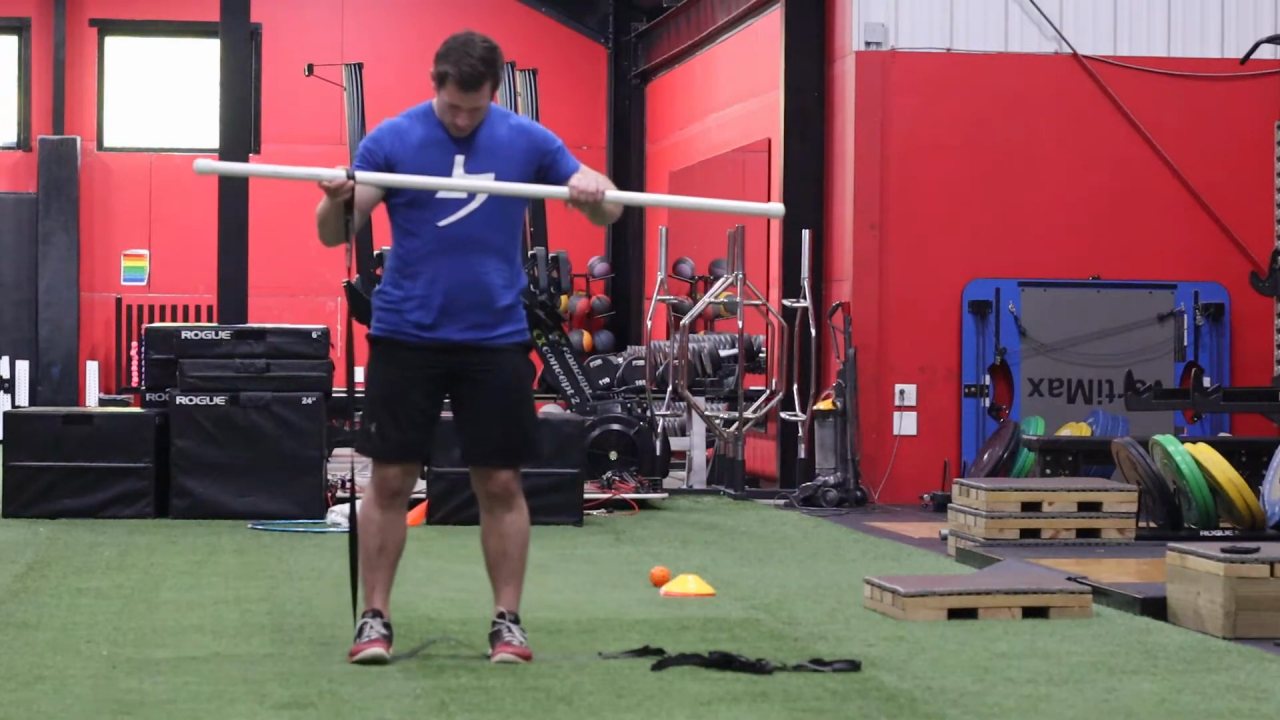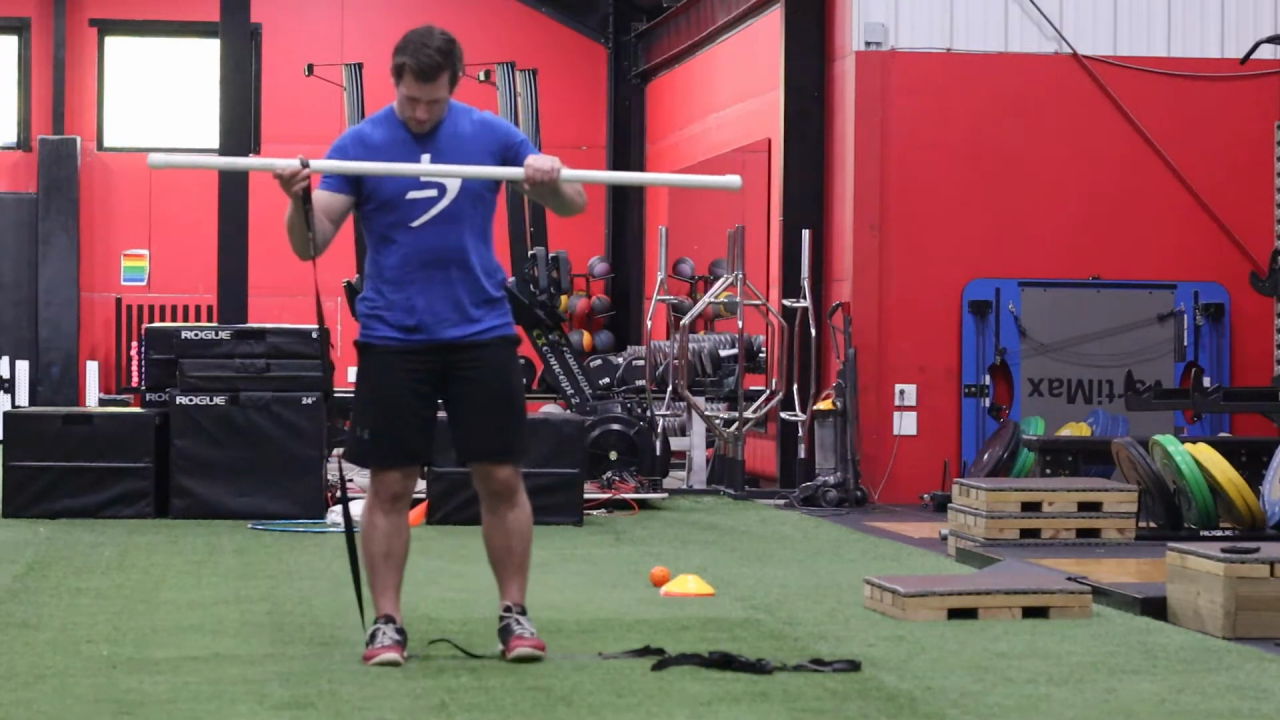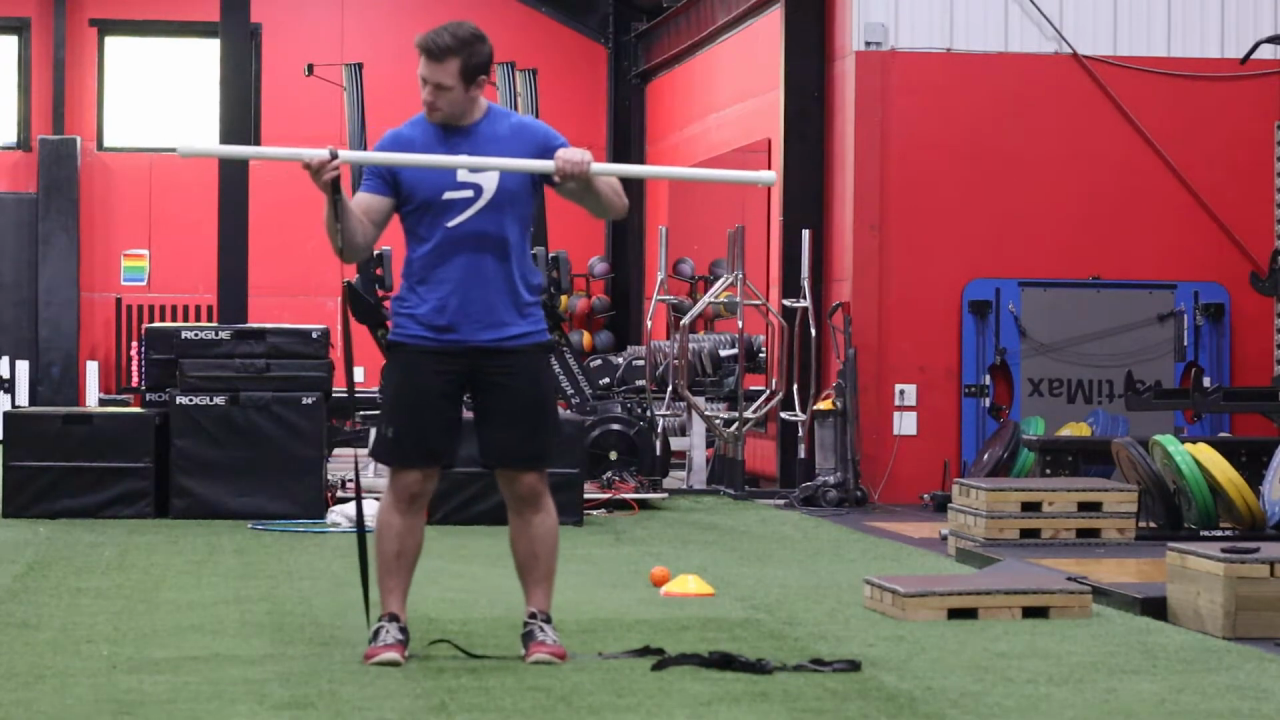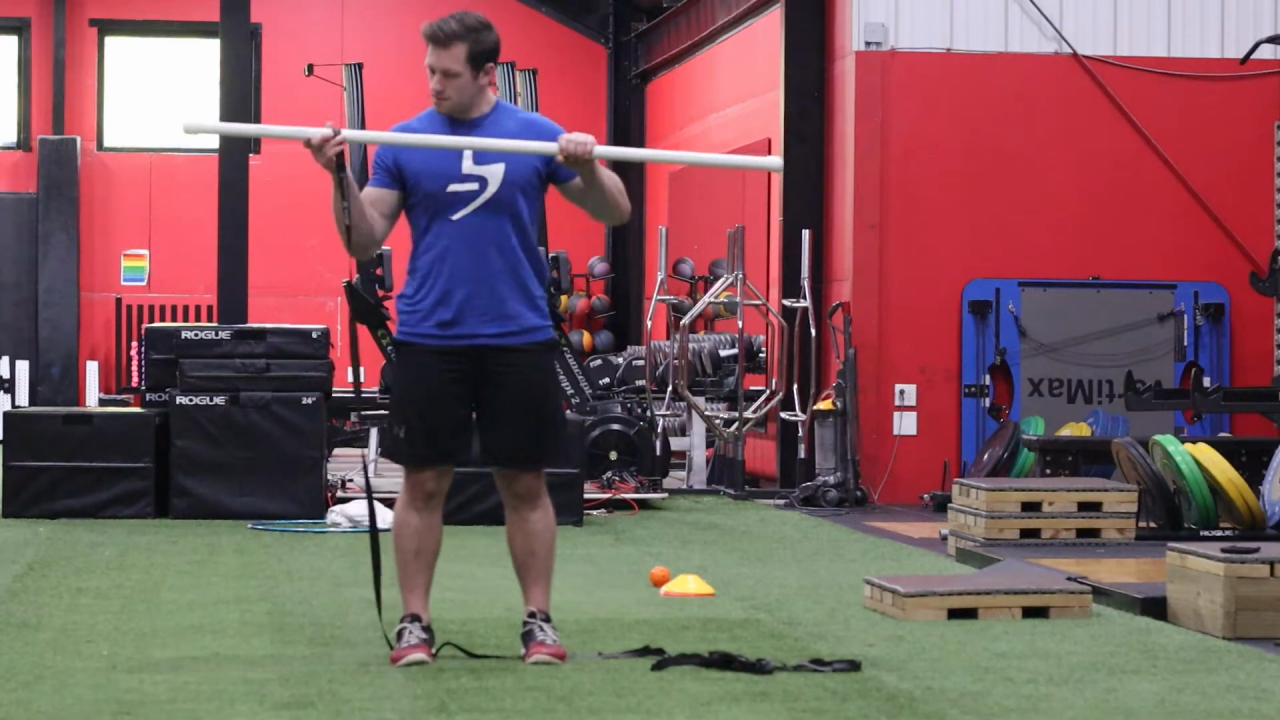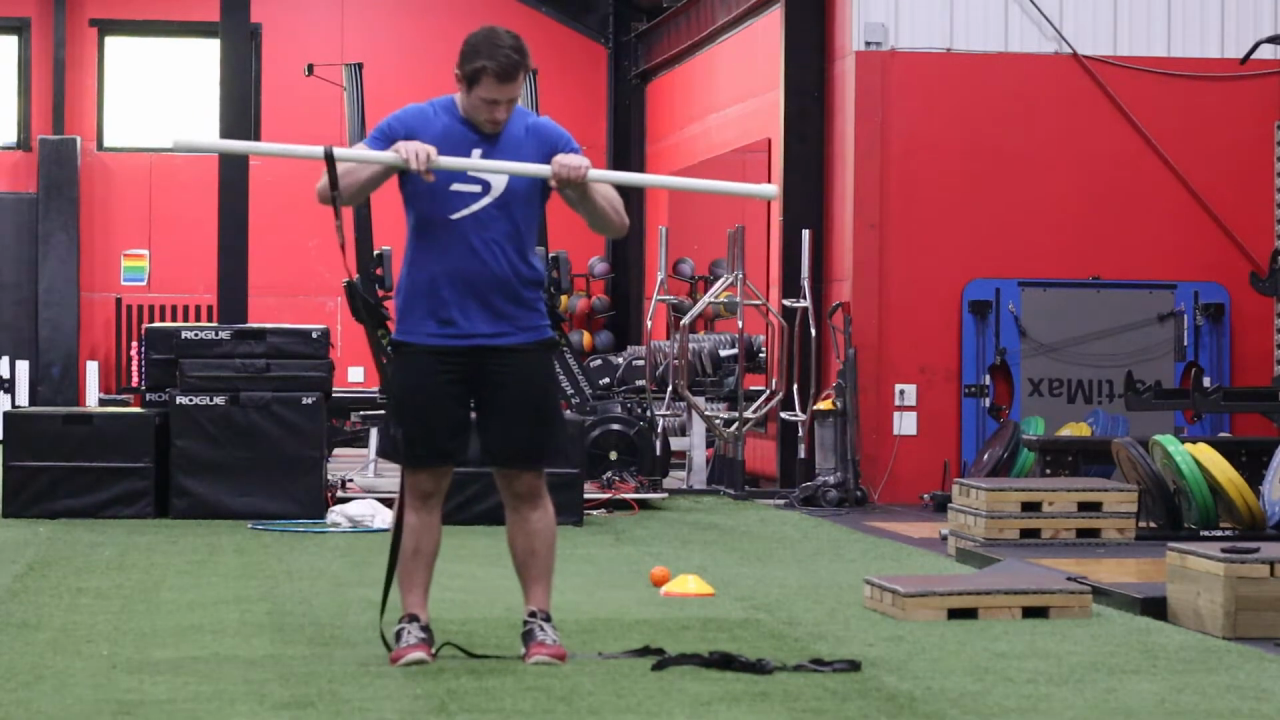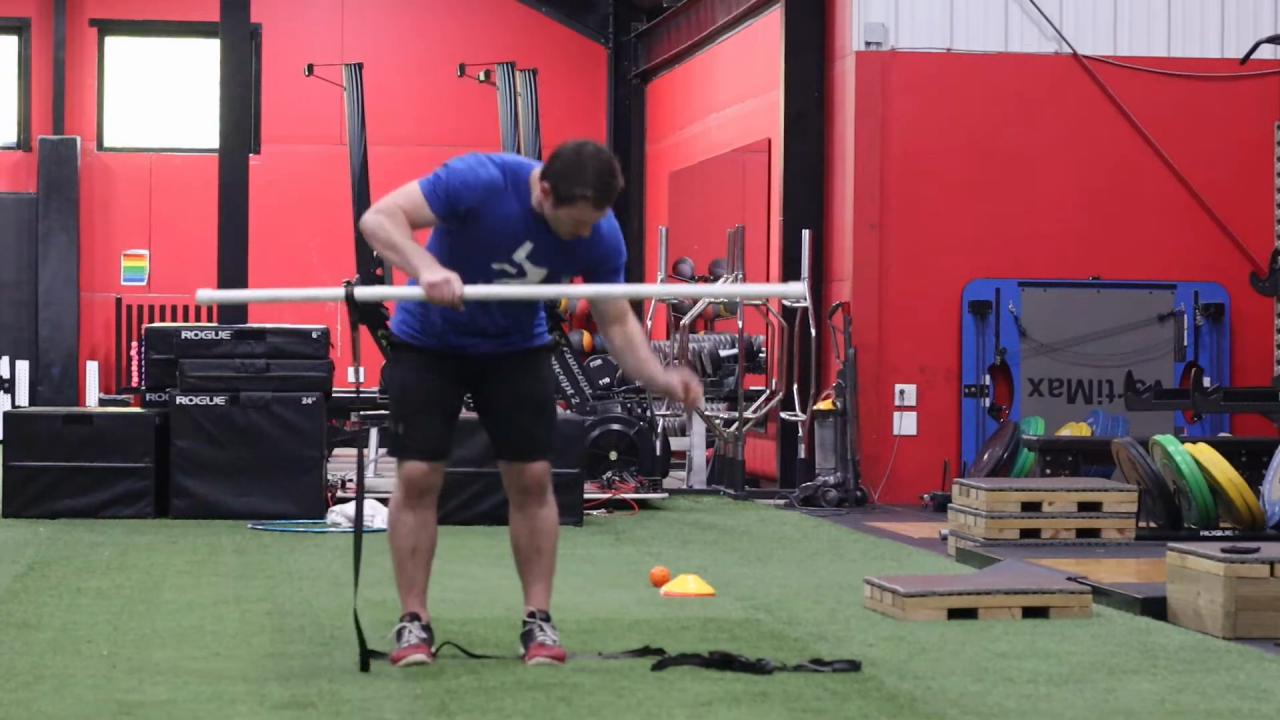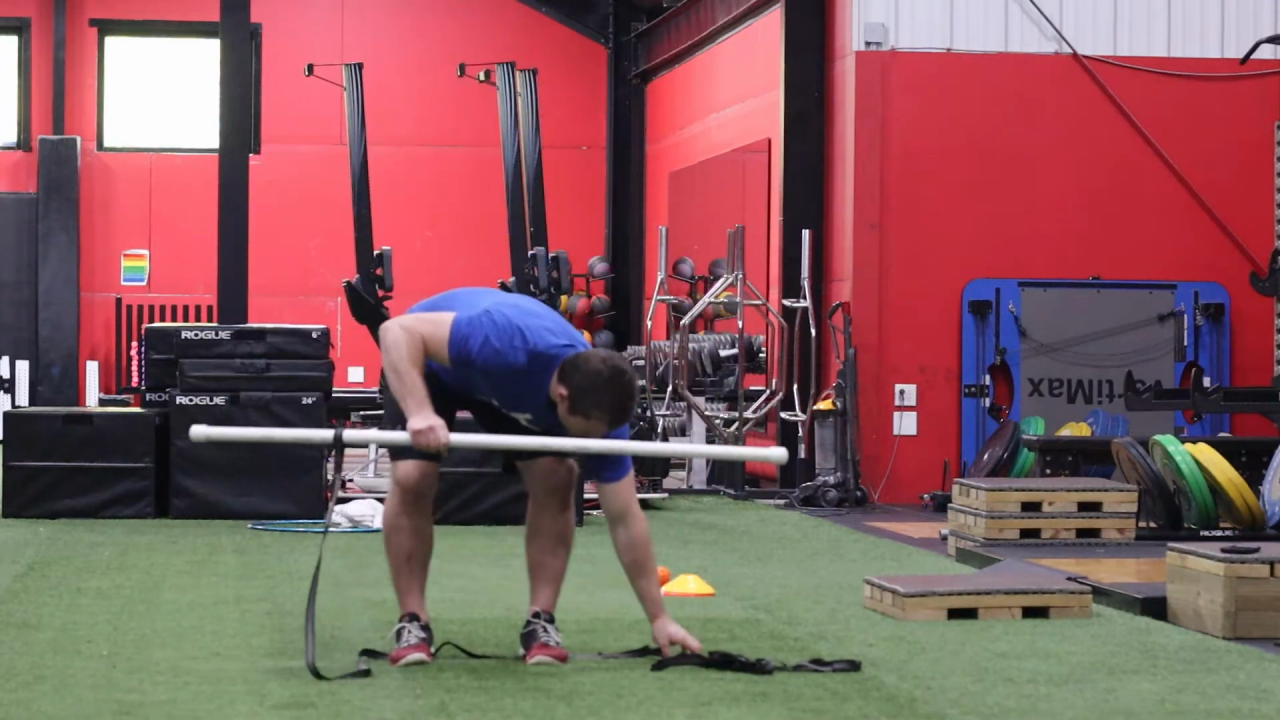
dt=0.4s
person 1, frame 1
left shoulder: (529, 139)
right shoulder: (390, 139)
left elbow: (607, 212)
right elbow: (334, 233)
left wrist: (595, 192)
right wrist: (335, 200)
left hip: (496, 337)
right hip: (406, 334)
left knee: (500, 483)
right knee: (391, 478)
left ankle: (507, 620)
right ankle: (374, 618)
person 1, frame 2
left shoulder: (493, 134)
right shoulder: (358, 145)
left elbow: (573, 204)
right elbow: (310, 244)
left wrist: (552, 180)
right wrist: (297, 198)
left hip: (482, 333)
right hip: (394, 338)
left knee: (501, 477)
right knee: (390, 484)
left ankle: (515, 614)
right ankle: (386, 622)
person 1, frame 3
left shoulder: (531, 137)
right shoulder: (397, 146)
left elbow: (614, 207)
right elbow: (354, 248)
left wrist: (587, 175)
right wrist: (333, 195)
left hip: (515, 338)
right hip: (423, 340)
left knee: (527, 483)
right knee: (408, 483)
left ankle: (538, 620)
right ankle: (391, 621)
person 1, frame 4
left shoulder: (538, 133)
right shoulder: (403, 142)
left elbow: (617, 212)
right elbow: (365, 242)
left wrist: (589, 166)
right wrist: (341, 177)
left hip: (520, 340)
right hip: (429, 340)
left knee: (525, 483)
right knee: (424, 483)
left ankle: (538, 620)
right ankle: (414, 621)
person 1, frame 5
left shoulder: (544, 136)
right shoulder: (413, 122)
left elbow: (616, 224)
right elbow: (333, 187)
left wrist: (584, 181)
right wrist: (393, 156)
left hip: (519, 340)
right hip: (427, 339)
left knee: (525, 483)
right knee: (424, 485)
left ankle: (538, 620)
right ankle: (413, 621)
person 1, frame 6
left shoulder: (601, 230)
right shoulder: (482, 179)
left elbow: (618, 322)
right elbow: (377, 218)
left wrist: (659, 375)
right wrist: (427, 269)
left hip: (517, 347)
right hip: (427, 338)
left knee: (533, 478)
right knee: (417, 476)
left ankle: (538, 620)
right ankle: (412, 621)
person 1, frame 7
left shoulder: (601, 402)
right shoulder: (505, 344)
left elbow: (626, 520)
right elbow: (398, 330)
left wrist: (659, 618)
right wrist: (421, 413)
right hip: (430, 358)
left knee: (556, 478)
right knee: (413, 477)
left ankle: (541, 622)
right ankle: (412, 622)
